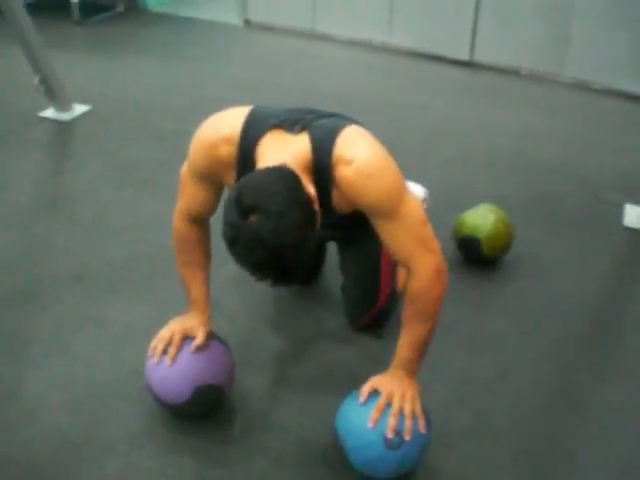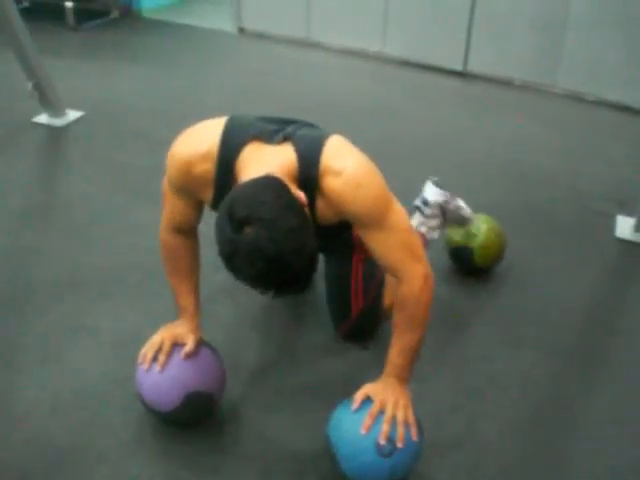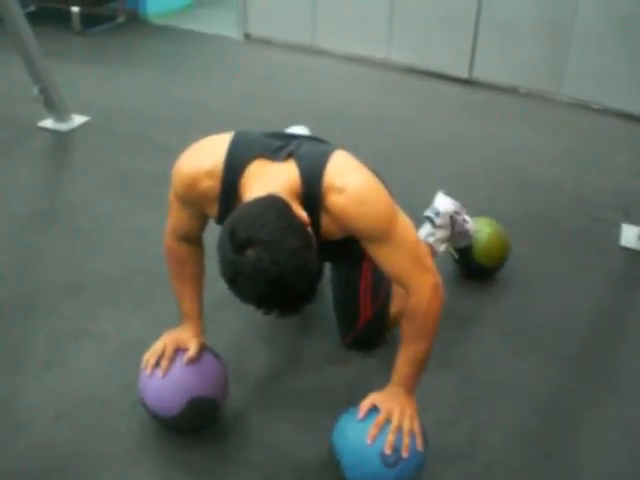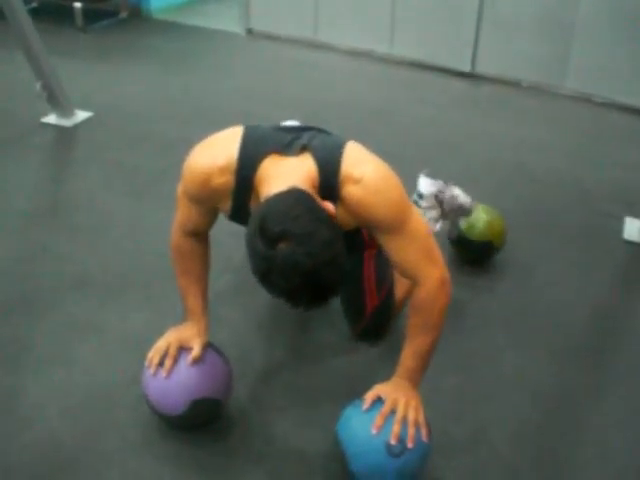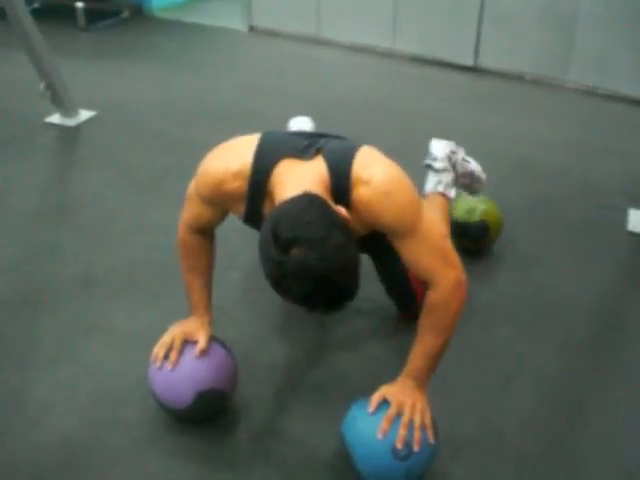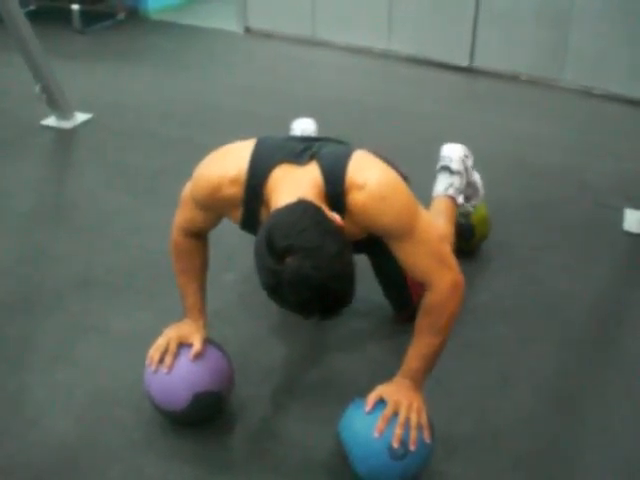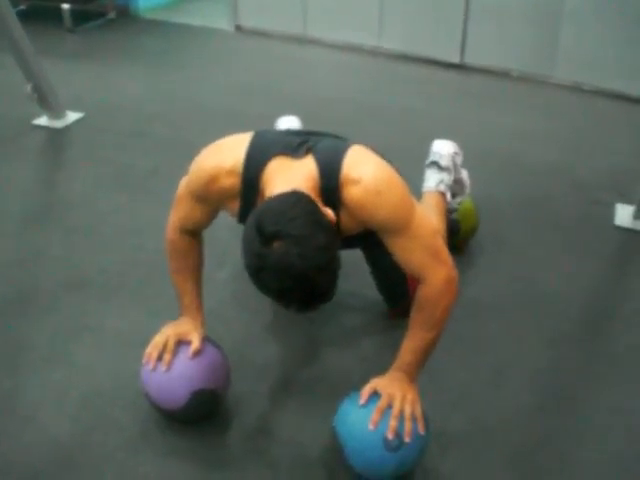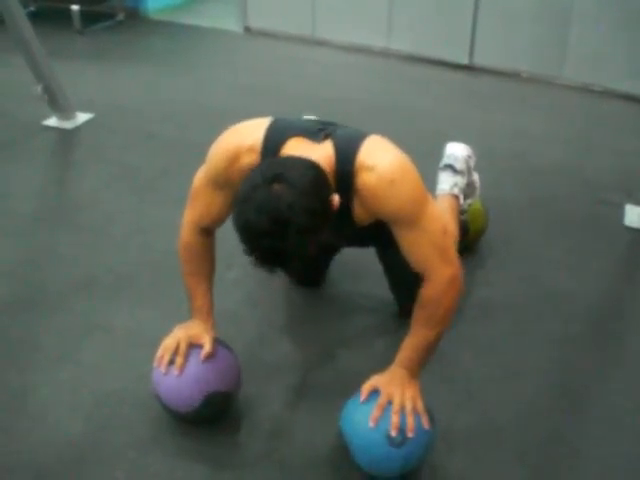
dt=0.4s
person 1, frame 1
left shoulder: (361, 170)
right shoulder: (216, 142)
left elbow: (429, 268)
right elbow: (189, 219)
left wrist: (402, 372)
right wrist: (198, 311)
left hip: (360, 213)
right hip: (309, 194)
left knee: (368, 318)
right knee: (300, 277)
left ankle: (410, 206)
person 1, frame 2
left shoulder: (346, 180)
right shoulder: (191, 158)
left elbow: (416, 276)
right elbow: (177, 231)
left wrist: (394, 380)
right wrist: (187, 319)
left hip: (343, 222)
left knee: (355, 327)
right knee: (289, 282)
left ankle: (428, 218)
person 1, frame 3
left shoulder: (354, 197)
right shoulder: (197, 172)
left elbow: (425, 287)
right elbow: (182, 237)
left wrist: (400, 389)
right wrist: (191, 324)
left hip: (350, 226)
left knee: (362, 336)
left ankle: (436, 230)
person 1, frame 4
left shoulder: (366, 186)
right shoulder: (209, 169)
left elbow: (433, 280)
right elbow: (189, 233)
left wrist: (405, 381)
right wrist: (195, 321)
left hip: (349, 212)
left knee: (369, 327)
left ankle: (428, 206)
person 1, frame 5
left shoulder: (377, 189)
right shoulder: (225, 174)
left elbow: (448, 281)
right elbow: (194, 228)
left wrist: (412, 382)
right wrist: (200, 316)
left hip: (367, 212)
left knee: (417, 302)
left ankle: (443, 172)
person 1, frame 6
left shoulder: (374, 193)
right shoulder: (221, 180)
left elbow: (446, 282)
right elbow: (187, 231)
left wrist: (408, 381)
right wrist: (193, 319)
left hip: (369, 216)
left knee: (414, 304)
left ankle: (451, 178)
person 1, frame 7
left shoulder: (370, 188)
right shoulder: (218, 170)
left elbow: (440, 277)
right elbow: (182, 230)
left wrist: (402, 374)
right wrist: (191, 316)
left hip: (364, 208)
left knee: (406, 301)
left ankle: (439, 176)
person 1, frame 8
left shoulder: (384, 176)
right shoulder: (235, 153)
left elbow: (445, 275)
right elbow: (197, 228)
left wrist: (404, 372)
right wrist: (201, 319)
left hip: (382, 213)
left knee: (416, 299)
right knee: (301, 276)
left ankle: (453, 177)
